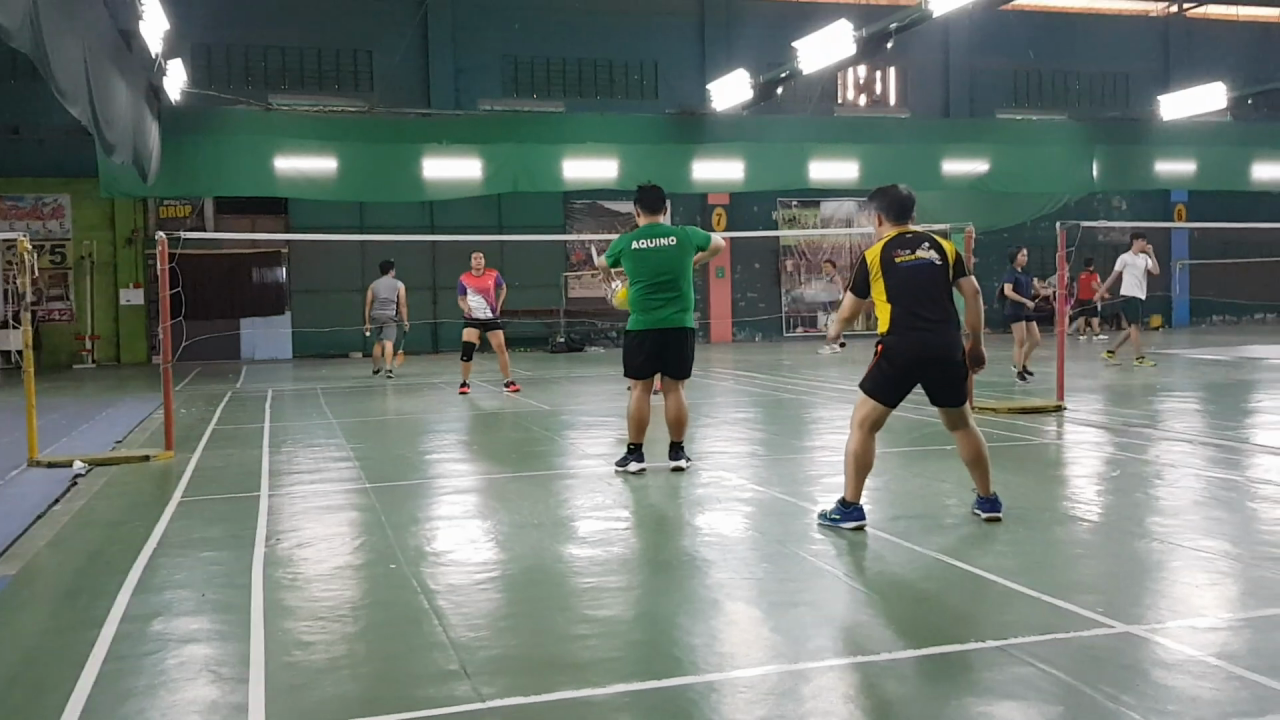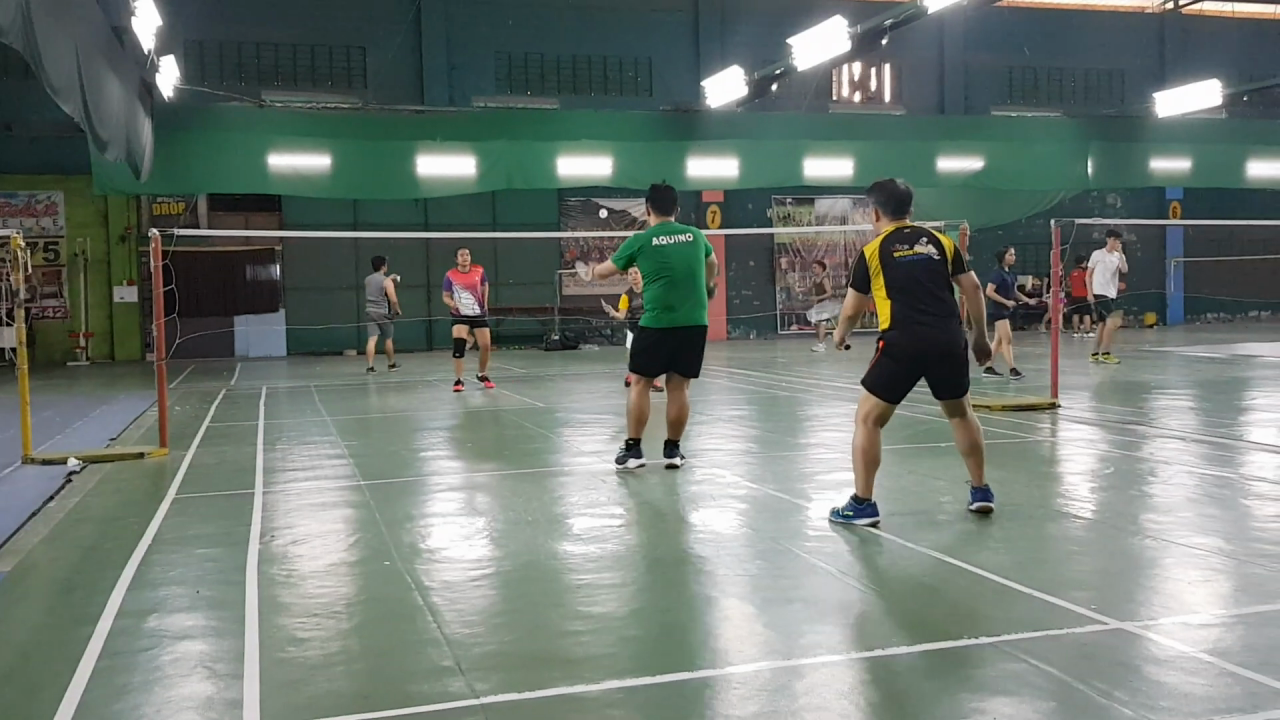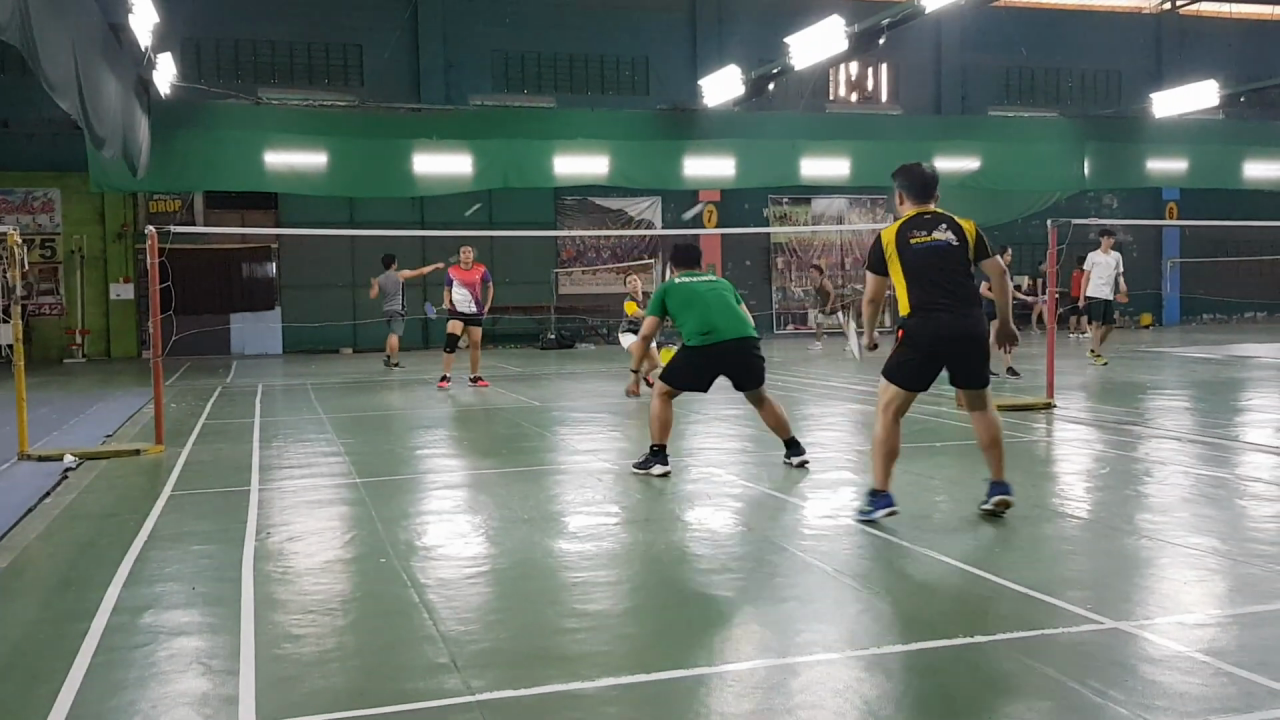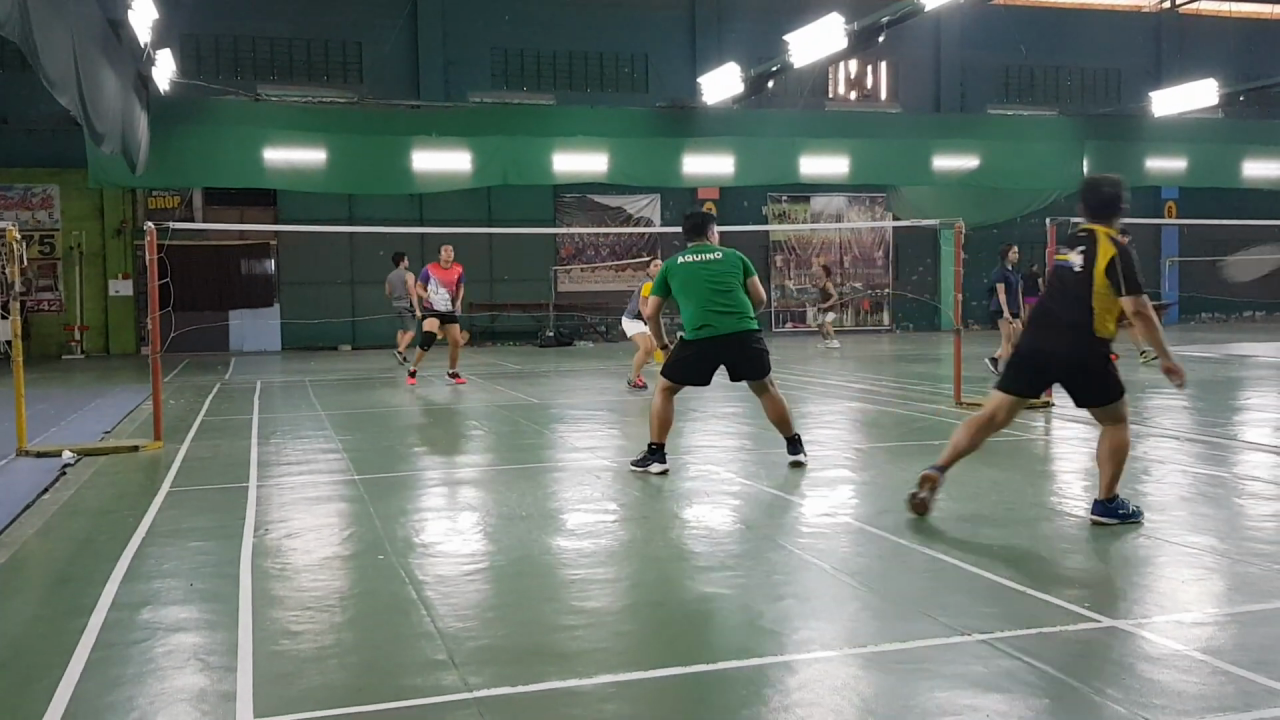
dt=0.5s
person 1, frame 1
left shoulder: (874, 255)
right shoulder: (943, 247)
left elbow: (849, 311)
right elbow: (973, 293)
left wrist: (834, 331)
right wrist: (976, 344)
left hip: (900, 349)
right hip: (946, 348)
left knee: (863, 424)
right knee: (961, 424)
left ankle: (850, 507)
right ankle: (988, 500)
person 1, frame 2
left shoulder: (873, 251)
right shoulder: (940, 242)
left elbow: (852, 309)
right elbow: (972, 288)
left wrist: (840, 336)
right wrist: (980, 337)
left hip: (902, 344)
right hip: (948, 342)
left knee: (867, 419)
right knee: (961, 415)
left ankle: (863, 504)
right ankle: (981, 491)
person 1, frame 3
left shoulder: (889, 236)
right shoulder: (965, 228)
left elbow: (872, 295)
right elbow: (999, 274)
left wrist: (869, 334)
right wrist: (1005, 322)
left hip: (921, 332)
right hip: (969, 330)
left knee: (889, 411)
right knee: (981, 407)
left ankle: (880, 495)
right ankle: (998, 486)
person 1, frame 4
left shoulder: (1069, 245)
right shoulder: (1117, 251)
right elbow: (1139, 312)
right wrist: (1166, 357)
left hip: (1035, 343)
right hip: (1082, 351)
left knee: (991, 416)
right knee: (1116, 423)
left ankle: (936, 473)
right ankle: (1106, 504)
person 2, frame 1
left shoulder: (626, 242)
right shoulder: (686, 236)
left elbow: (603, 264)
right elbow: (720, 244)
left wrist: (609, 274)
left hip: (642, 327)
right hip: (680, 326)
left knee: (640, 389)
right knee: (674, 389)
left ankle: (635, 454)
right ankle: (678, 453)
person 2, frame 2
left shoulder: (640, 241)
right shoulder: (696, 236)
left elbow: (603, 273)
right elbow: (714, 267)
left wrist: (594, 272)
right wrist: (710, 289)
left hip: (658, 324)
right hip: (695, 323)
left knee: (639, 384)
right knee: (678, 387)
left ankle: (632, 450)
right ankle: (672, 449)
person 2, frame 3
left shoulder: (666, 288)
right shoulder: (722, 283)
left elbow: (645, 335)
right elbow: (750, 322)
left wrist: (635, 373)
left hip: (703, 345)
right hip: (745, 340)
left knee: (661, 393)
right knee: (759, 397)
left ankle: (657, 457)
right ankle: (794, 449)
person 2, frame 4
left shoulder: (672, 264)
right shoulder: (734, 256)
left elbow: (651, 312)
right elbow: (760, 298)
left wrist: (663, 345)
left hip: (699, 337)
right hip: (744, 333)
left knee: (664, 390)
right knee: (766, 389)
left ankle: (655, 455)
right ankle: (795, 447)
